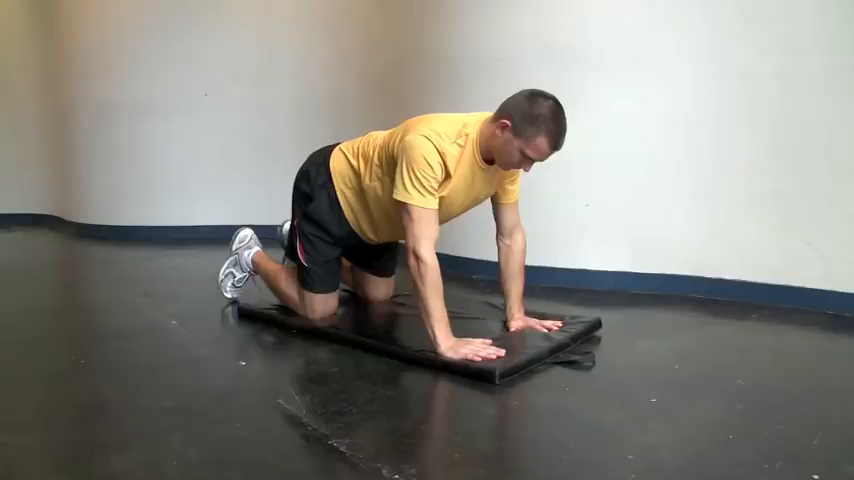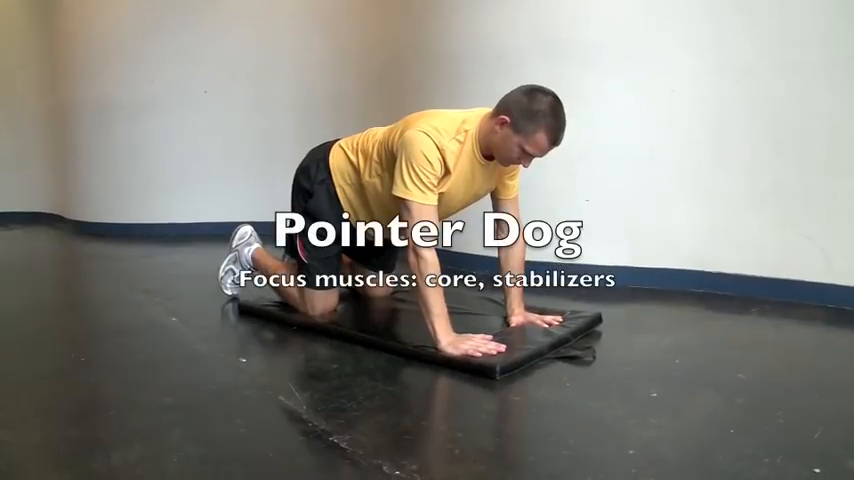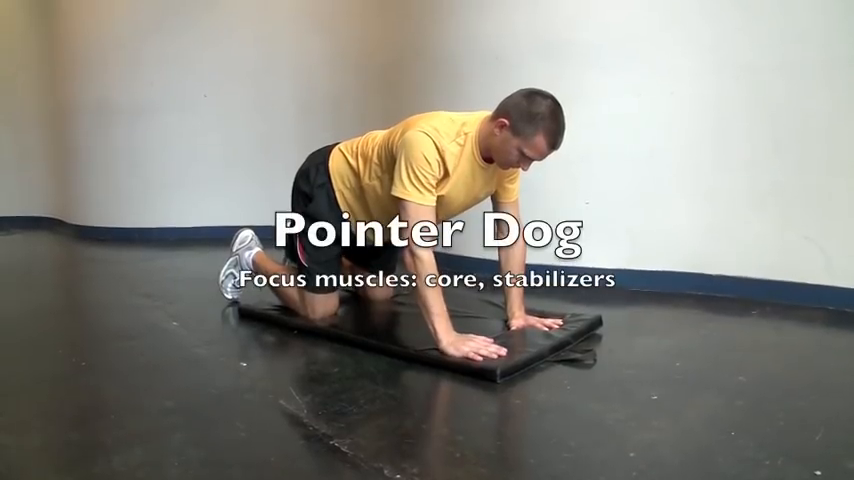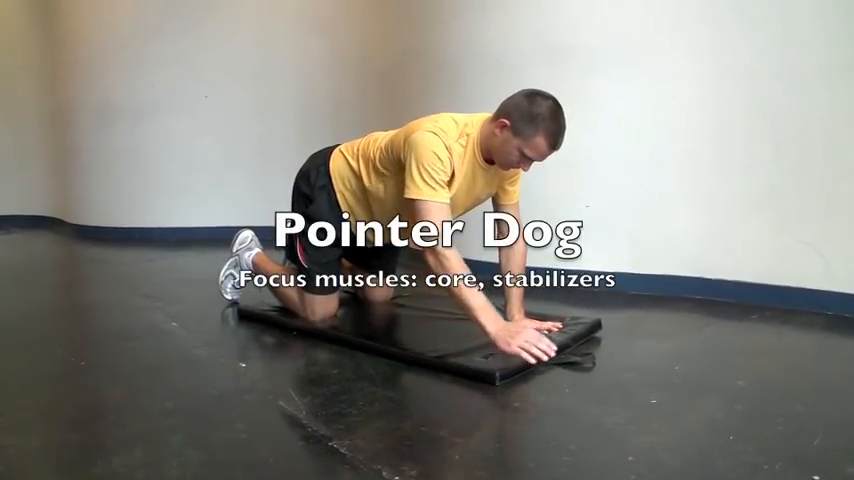
dt=0.7s
person 1, frame 1
left shoulder: (506, 149)
right shoulder: (430, 145)
left elbow: (511, 234)
right elbow: (421, 249)
left wrist: (515, 313)
right wrist: (445, 341)
left hip: (376, 208)
right hip: (331, 189)
left knee: (378, 295)
right knee: (318, 310)
left ankle: (303, 243)
right ankle: (251, 256)
person 1, frame 2
left shoulder: (506, 145)
right shoulder: (429, 141)
left elbow: (510, 230)
right elbow: (421, 246)
left wrist: (516, 309)
right wrist: (445, 336)
left hip: (376, 206)
right hip: (329, 185)
left knee: (378, 292)
right knee: (319, 308)
left ankle: (317, 254)
right ankle: (251, 253)
person 1, frame 3
left shoulder: (506, 149)
right shoulder: (428, 142)
left elbow: (510, 233)
right elbow: (417, 248)
left wrist: (516, 312)
right wrist: (446, 336)
left hip: (377, 209)
right hip: (329, 188)
left knee: (379, 295)
right knee: (319, 311)
left ankle: (334, 263)
right ankle: (252, 258)
person 1, frame 4
left shoulder: (508, 150)
right shoulder: (434, 143)
left elbow: (511, 234)
right elbow: (438, 248)
left wrist: (516, 315)
right wrist: (497, 328)
left hip: (380, 212)
right hip: (330, 190)
left knee: (378, 296)
right knee: (319, 312)
left ankle: (335, 264)
right ankle: (251, 257)
